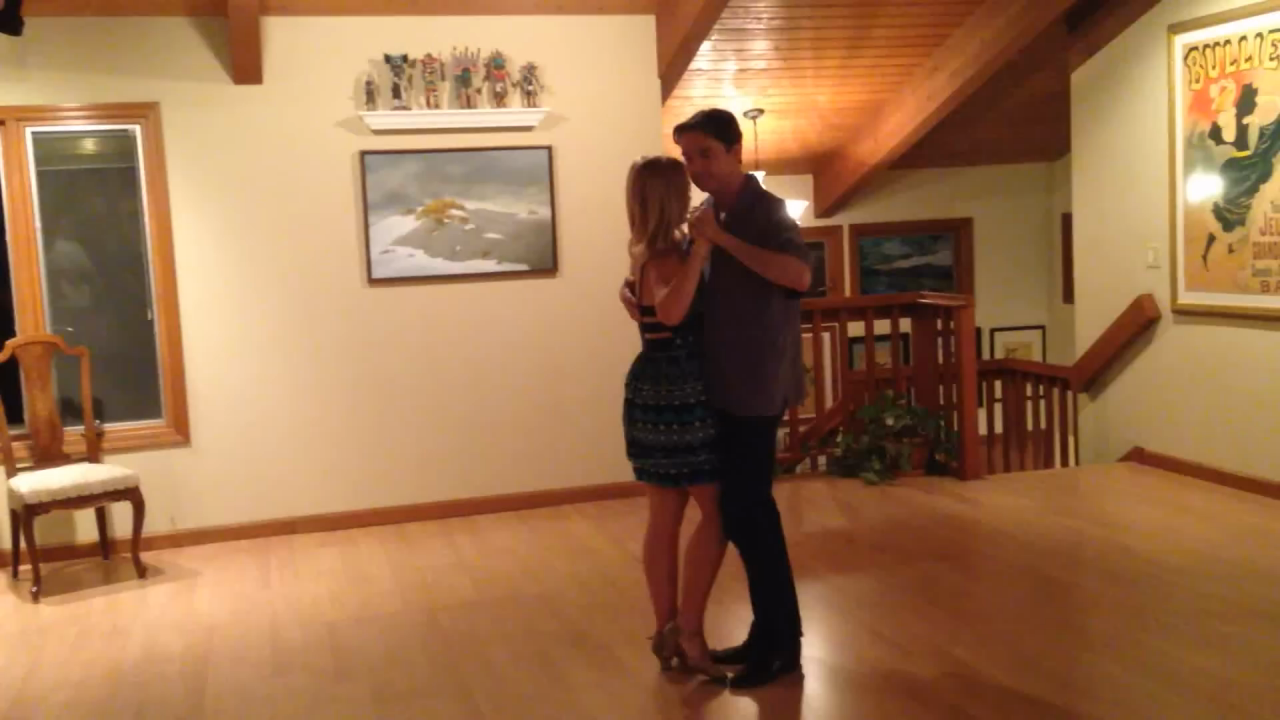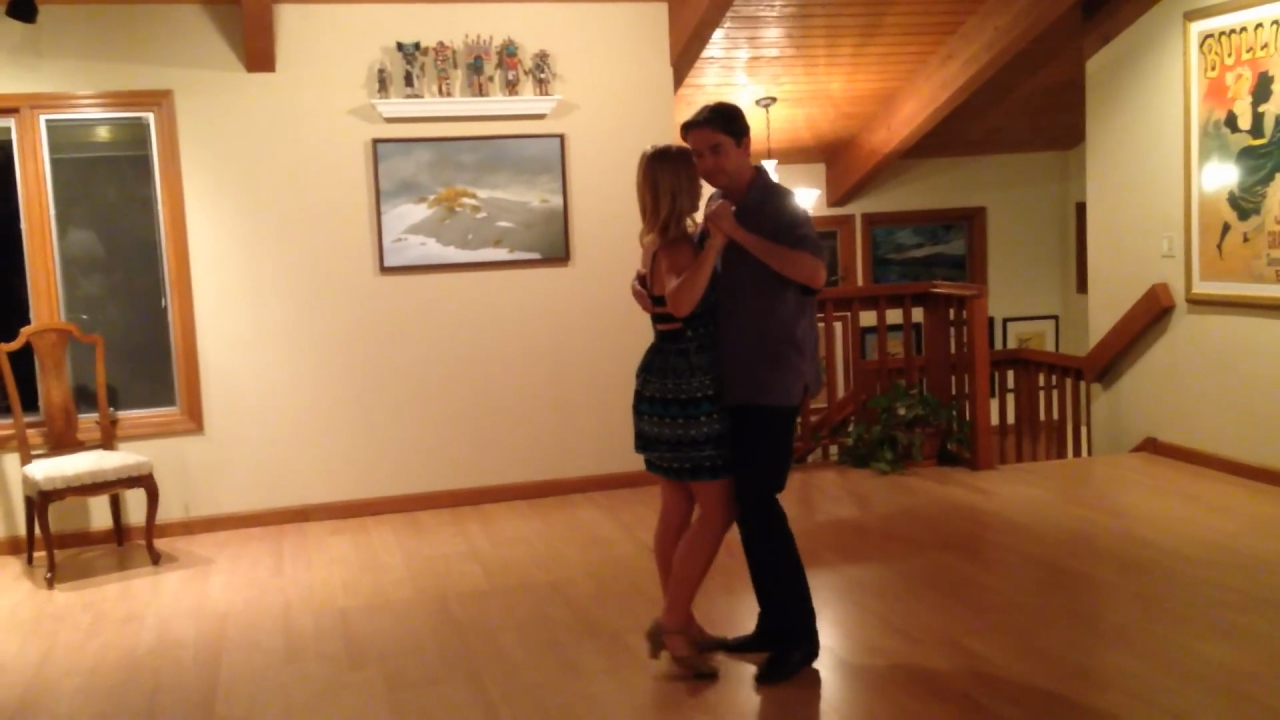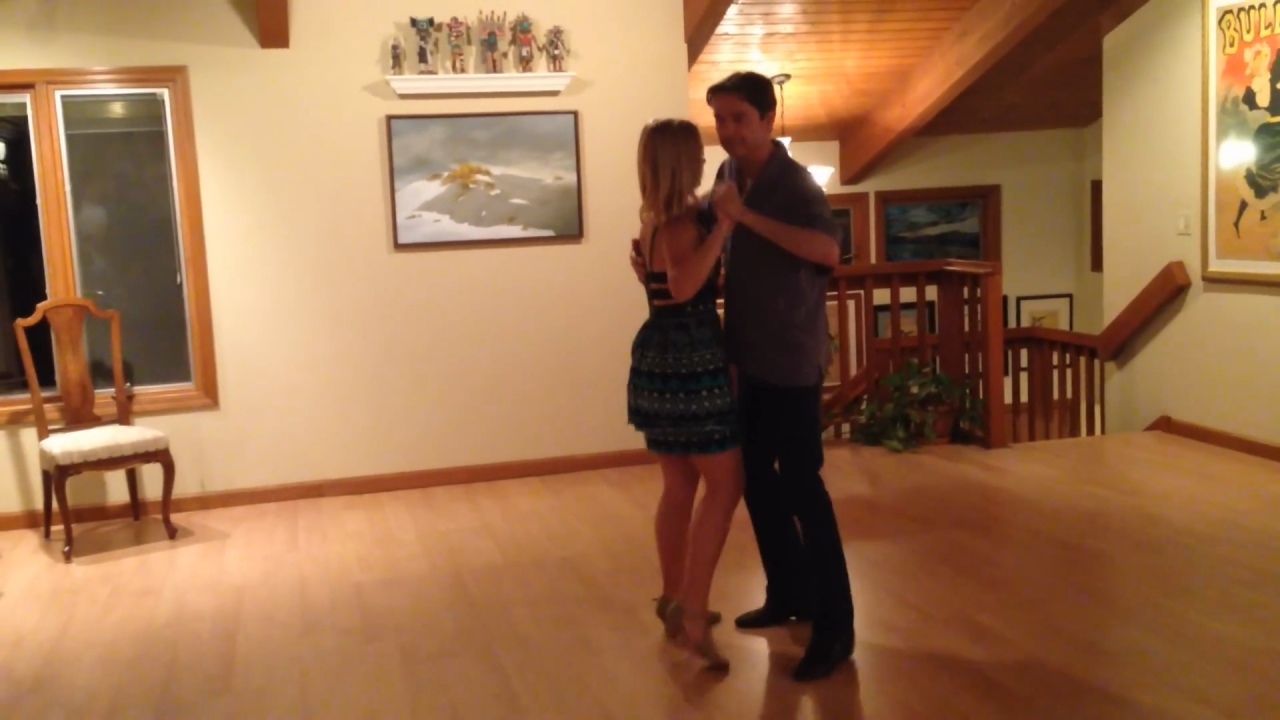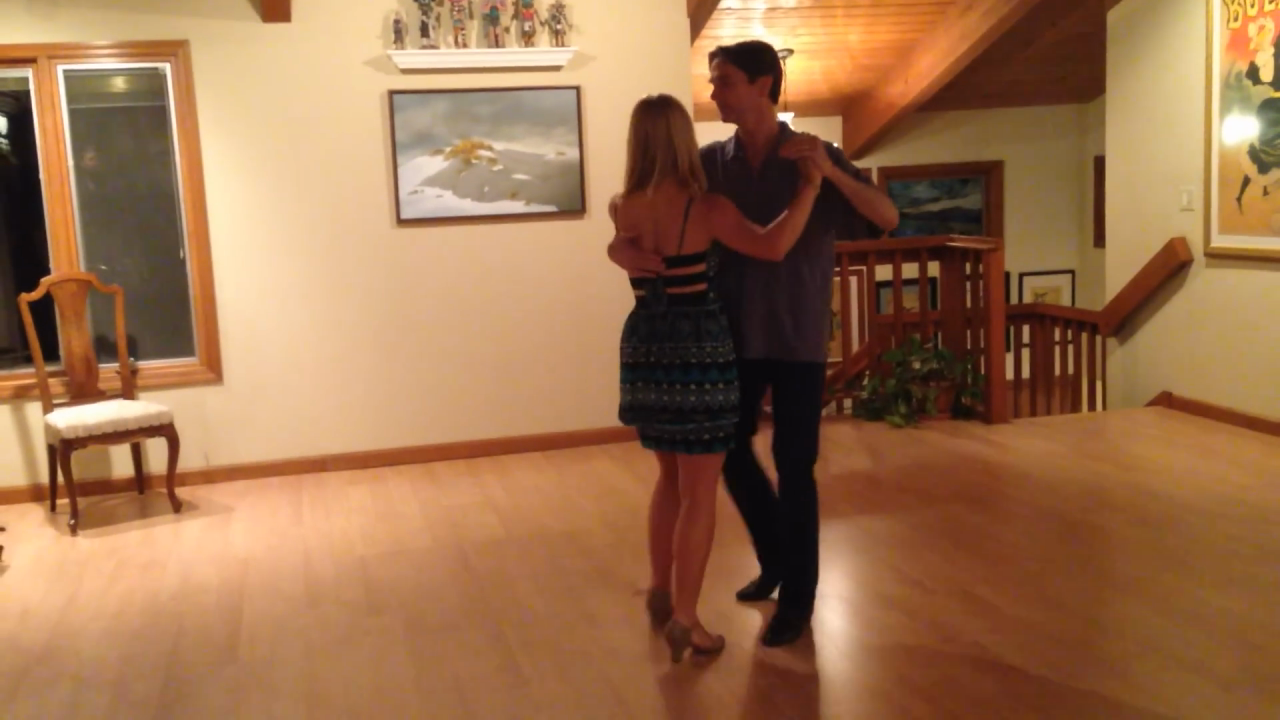
dt=1s
person 1, frame 1
left shoulder: (766, 211)
right shoulder: (706, 213)
left elbow: (799, 276)
left wrist: (722, 238)
right wrist: (633, 288)
left hip: (755, 385)
right hip: (724, 384)
left knee: (744, 510)
right knee: (745, 508)
left ankle: (782, 643)
right ankle: (768, 634)
person 1, frame 2
left shoulder: (778, 204)
right shoulder: (717, 208)
left elbow: (814, 273)
left wrist: (737, 234)
right wrist: (645, 282)
left hip: (774, 380)
right hip: (735, 380)
left knee: (758, 500)
right knee: (745, 501)
left ankle: (798, 633)
right ankle: (775, 621)
person 1, frame 3
left shoulder: (794, 183)
right shoulder: (730, 173)
left elbow: (828, 252)
right elbow: (701, 230)
left wrist: (745, 214)
left hip: (792, 358)
right hip: (751, 355)
left knee: (801, 483)
right knee: (756, 474)
left ankle: (834, 624)
right ankle: (788, 594)
person 1, frame 4
left shoulder: (816, 156)
right shoulder: (710, 162)
left elbow: (887, 218)
left wrist: (829, 171)
right wrist: (622, 246)
left hip: (796, 341)
right hip: (732, 338)
left knee: (795, 468)
right knee: (727, 451)
left ankle: (797, 599)
right ankle: (773, 553)
person 2, frame 1
left shoulder: (646, 253)
right shoulder: (666, 257)
right elbow: (671, 311)
right wrist: (699, 252)
left hip: (653, 393)
right hip: (678, 397)
left knee: (665, 518)
right knee: (716, 512)
left ankle: (668, 629)
right ankle: (688, 629)
person 2, frame 2
left shoulder: (658, 243)
right shoulder: (677, 248)
right elbow: (681, 303)
right wrist: (715, 244)
left hip: (667, 386)
right hip: (688, 391)
left knee: (677, 510)
right knee: (716, 512)
left ankle: (680, 621)
right ankle: (672, 625)
person 2, frame 3
left shoulder: (656, 218)
right shoulder: (679, 225)
right elbow: (682, 287)
right wrist: (722, 228)
left hip: (659, 360)
right hip: (687, 365)
left knee: (679, 485)
right knee: (725, 486)
left ankle: (675, 599)
right ankle: (689, 609)
person 2, frame 4
left shoulder: (621, 208)
right shoulder: (704, 209)
right elbow: (771, 247)
right wrist: (808, 186)
left hip: (643, 350)
right hip: (699, 352)
left knee: (671, 477)
right knee: (699, 493)
left ankle: (660, 589)
right ankle: (684, 620)
